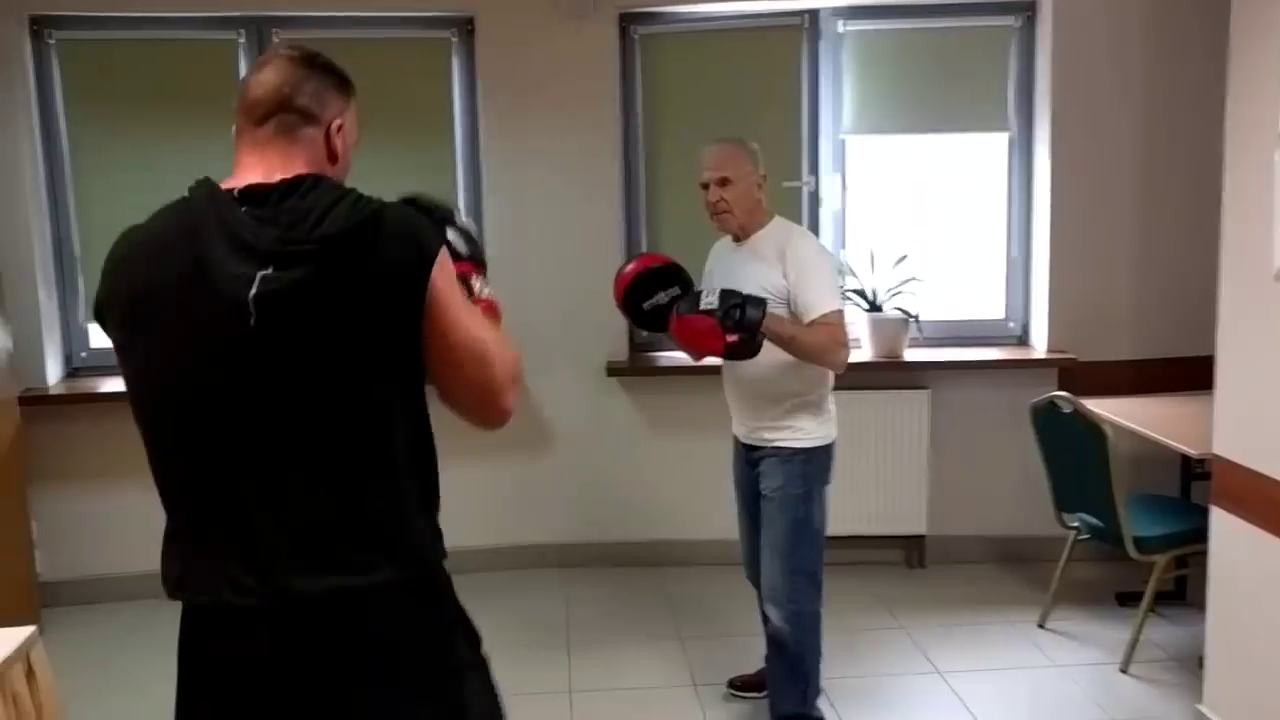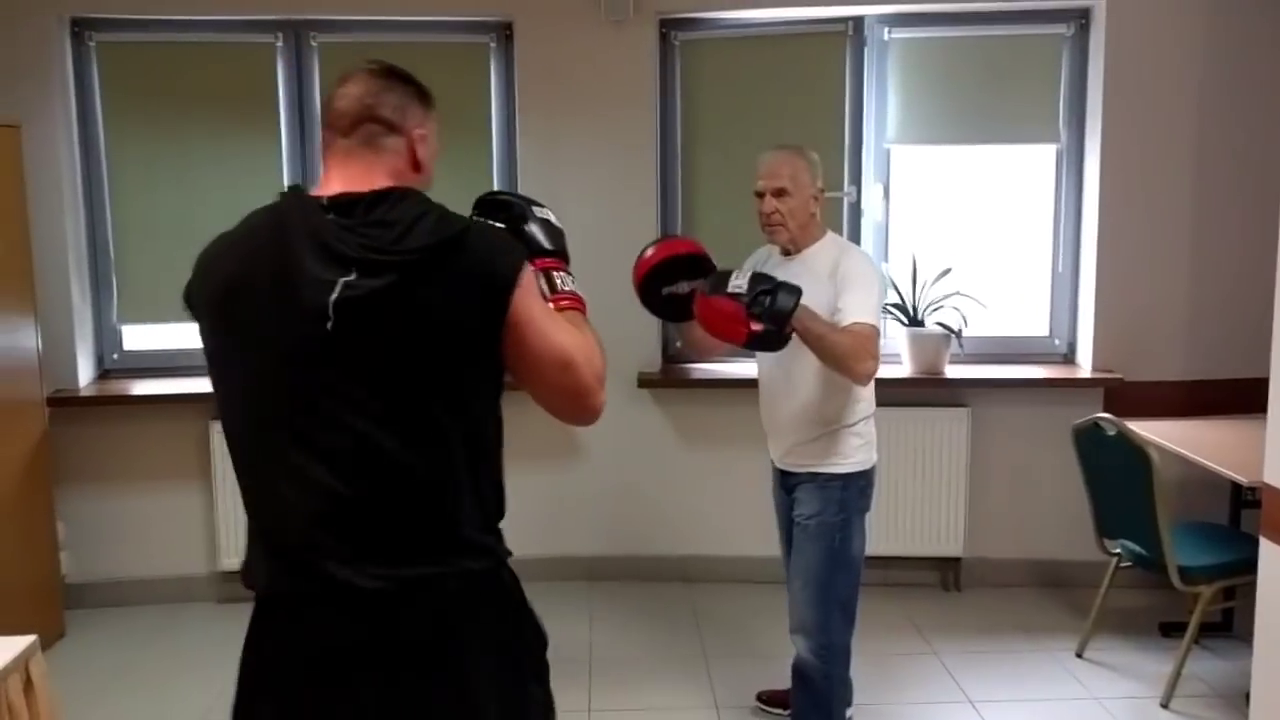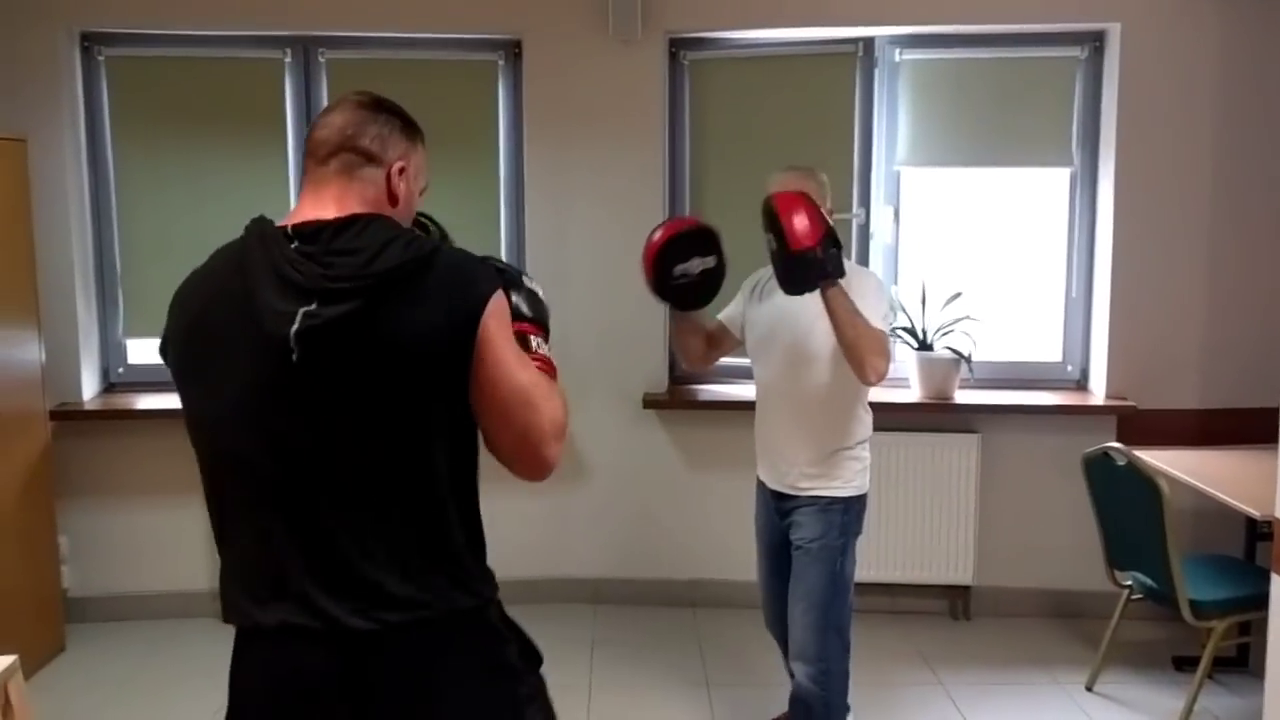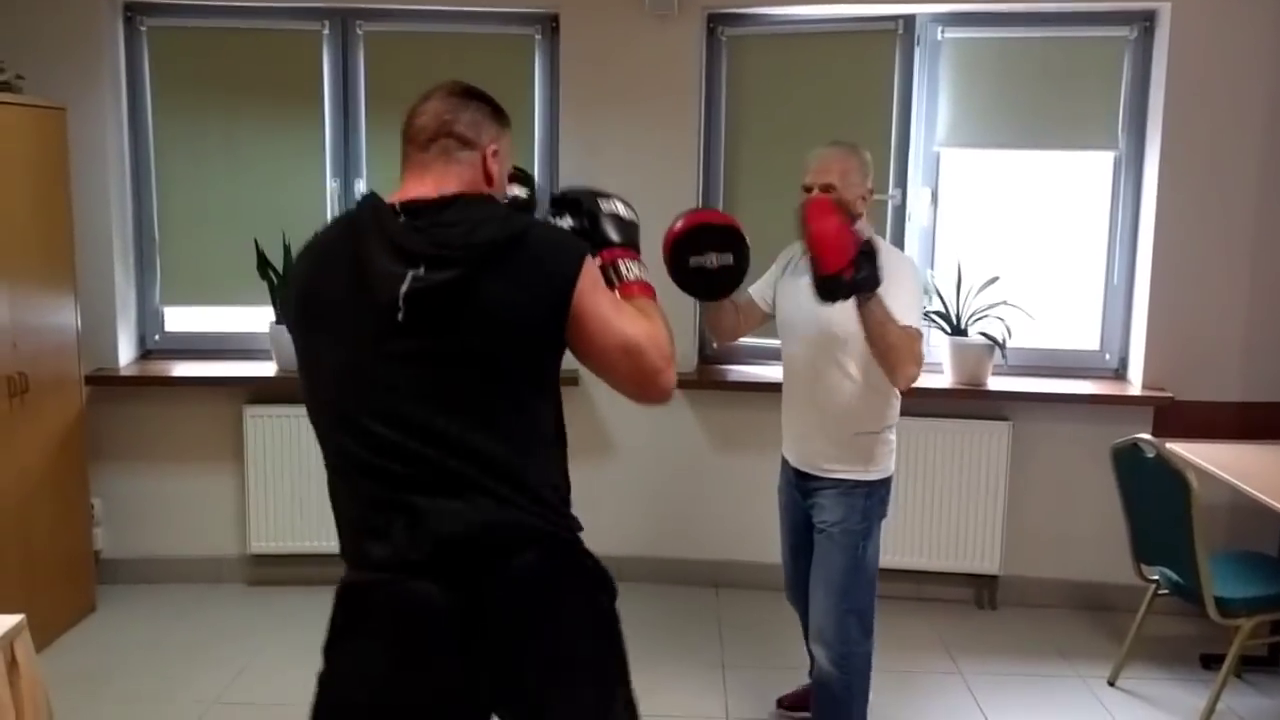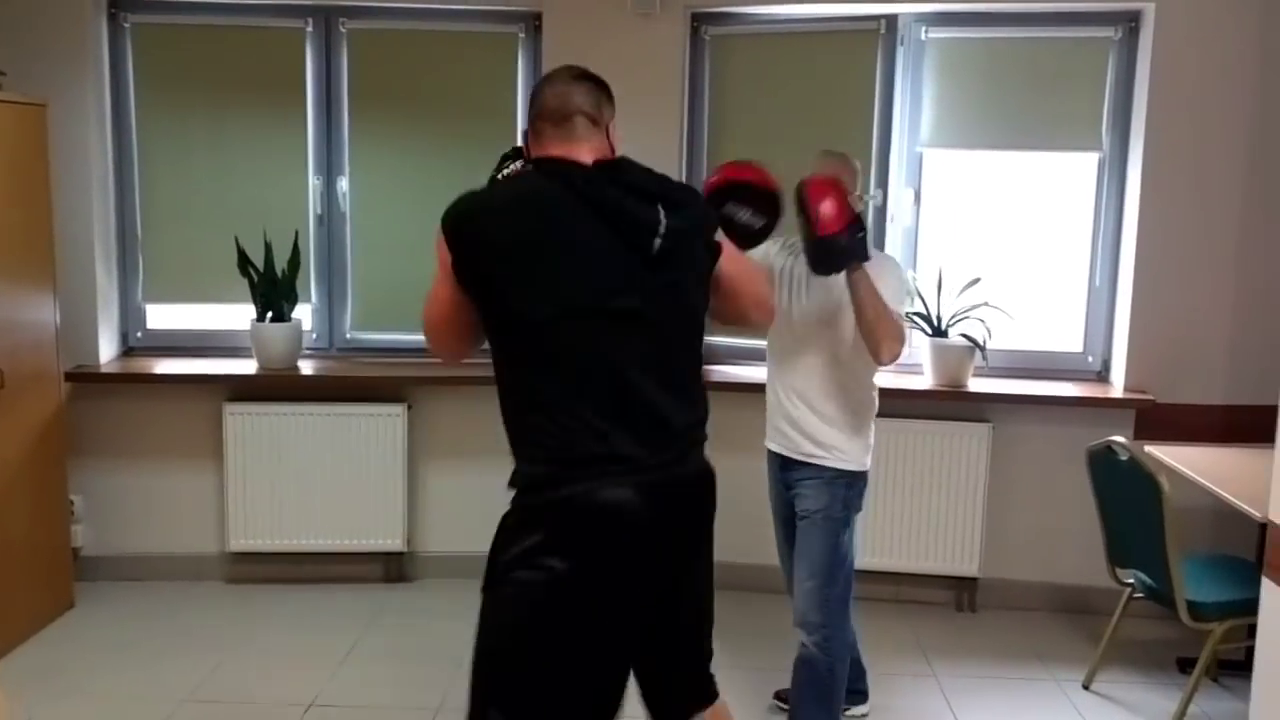
dt=0.4s
person 1, frame 1
left shoulder: (139, 261)
right shoulder: (397, 245)
right elbow: (493, 400)
right wrist: (455, 279)
left hip: (230, 626)
right hip: (385, 616)
person 1, frame 2
left shoulder: (227, 264)
right shoulder: (480, 257)
right elbow: (582, 396)
right wrist: (550, 269)
left hip: (303, 624)
right hip: (457, 615)
person 1, frame 3
left shoulder: (202, 297)
right shoulder: (452, 285)
right elbow: (538, 450)
right wrist: (526, 332)
left hip: (281, 656)
right hip: (439, 650)
person 1, frame 4
left shoulder: (318, 267)
right shoulder: (543, 257)
right elbow: (653, 376)
right wrist: (622, 257)
left hip: (392, 595)
right hip: (536, 579)
person 1, frame 5
left shoulder: (480, 220)
right shoulder: (681, 212)
left elbow: (448, 341)
right elbow: (758, 308)
left hip: (567, 514)
right hip: (678, 498)
person 2, frame 1
left shoulder: (799, 250)
right shoulder: (720, 254)
left elbow: (835, 351)
left wrist: (763, 320)
left hip: (796, 445)
right hip: (748, 441)
left knee: (787, 584)
right knee: (763, 572)
right ankle: (785, 669)
person 2, frame 2
left shoulder: (851, 266)
right shoulder: (762, 263)
left elbow: (861, 362)
right elbow: (711, 342)
left wrist: (794, 311)
left hip: (835, 470)
right hip: (788, 463)
left knee: (817, 612)
right knee: (806, 599)
person 2, frame 3
left shoulder: (859, 284)
right shoulder: (760, 284)
left elbow: (873, 368)
right elbow: (700, 355)
left wrist: (828, 283)
right wrist: (682, 302)
left hip: (829, 494)
right hip: (773, 485)
left knee: (815, 639)
right knee: (783, 621)
person 2, frame 4
left shoulder: (893, 270)
right shoulder: (792, 260)
left elbow: (905, 371)
right elbow: (728, 330)
left wrist: (864, 293)
left hip: (853, 477)
right hip: (797, 465)
left knee: (836, 621)
right knee: (804, 596)
person 2, frame 5
left shoulder: (879, 270)
right shoulder: (780, 255)
left elbow: (886, 350)
left wrist: (854, 264)
left hip: (834, 463)
right hip: (784, 453)
left knee: (819, 602)
right knee: (810, 589)
